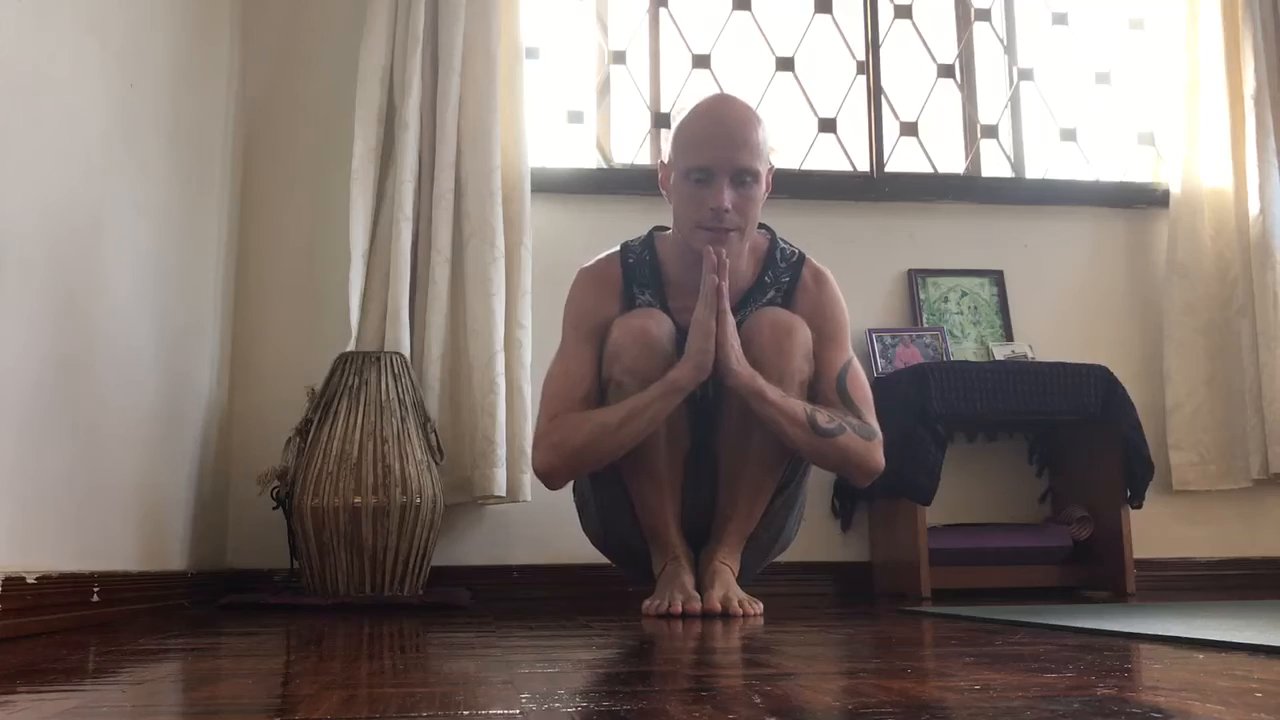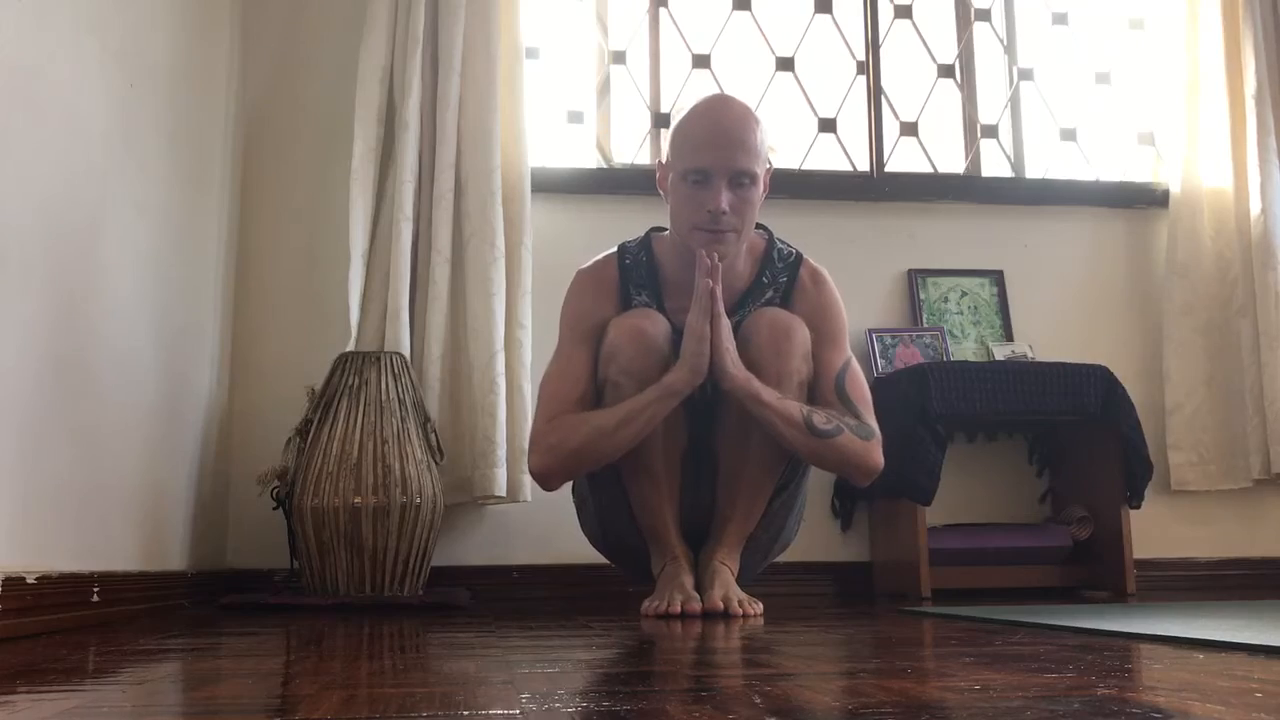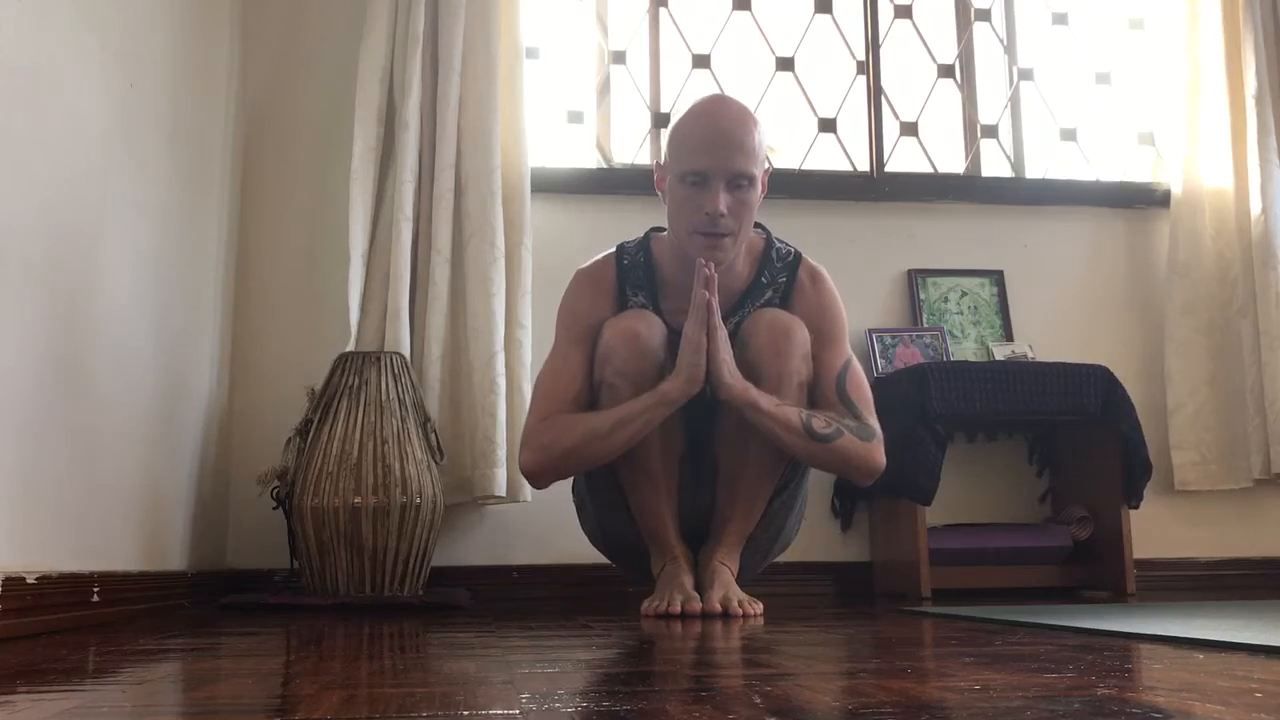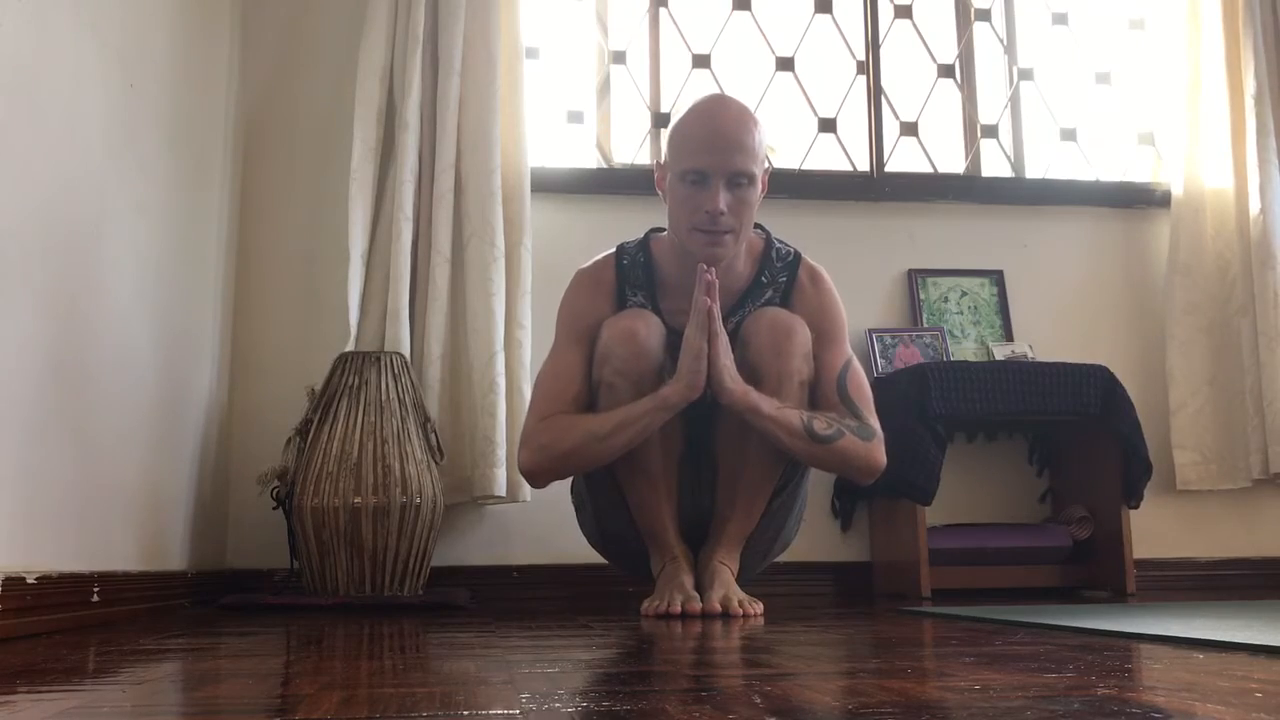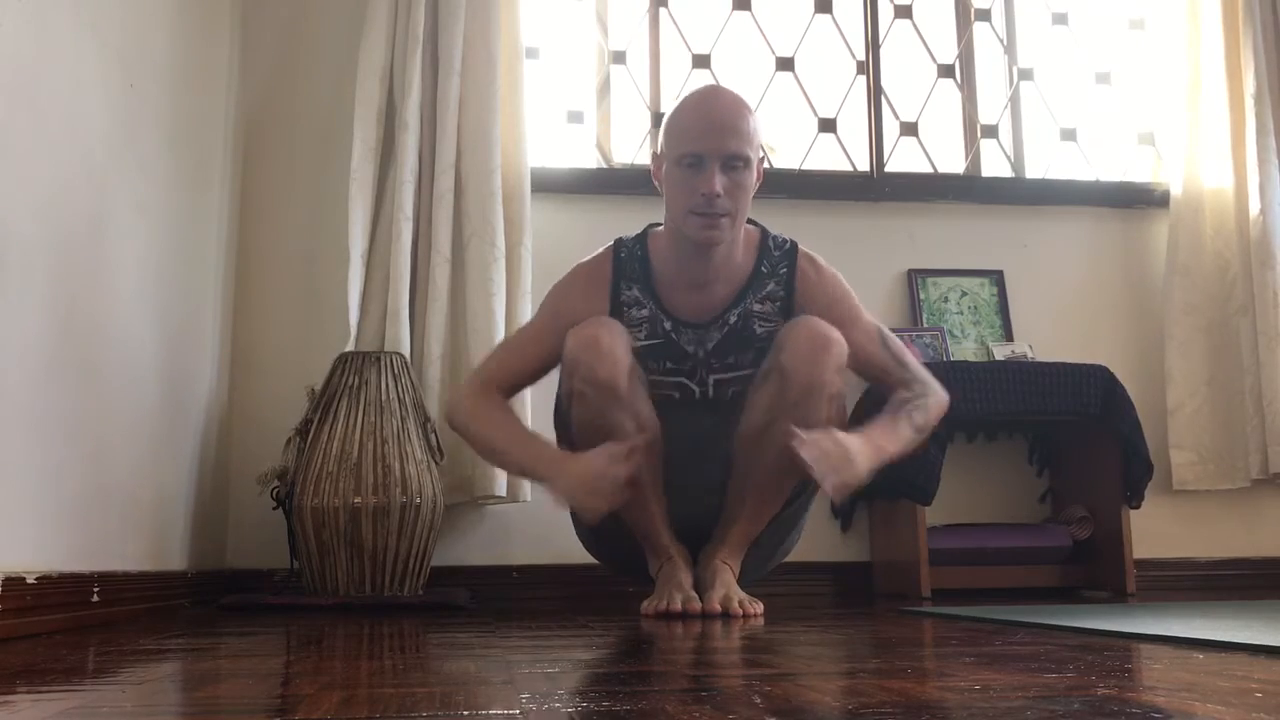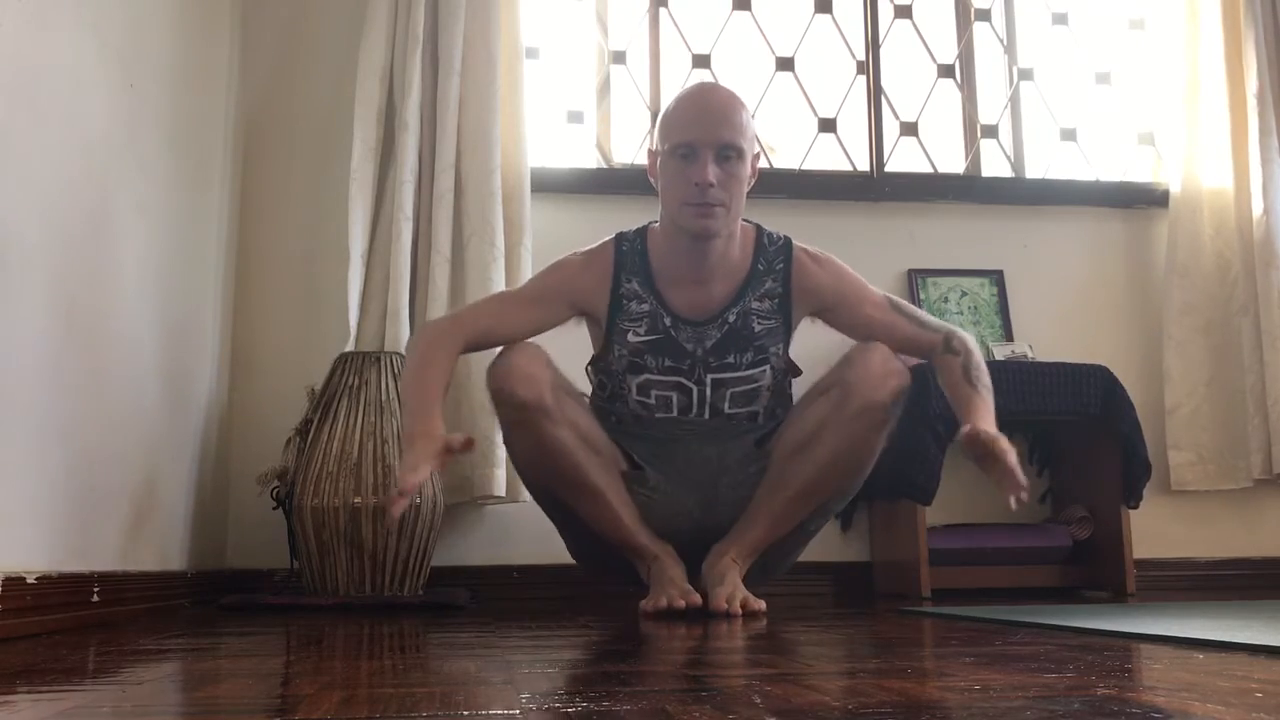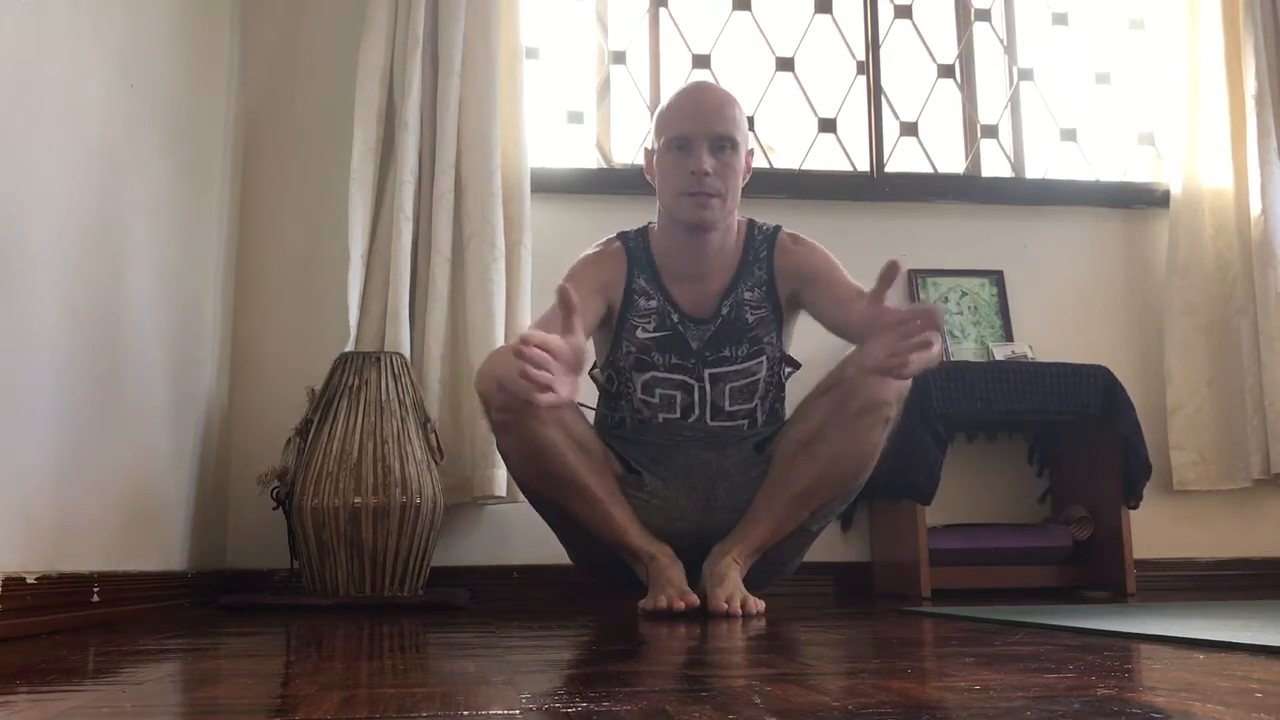
dt=0.4s
person 1, frame 1
left shoulder: (807, 286)
right shoulder: (606, 282)
left elbow: (867, 458)
right elbow: (551, 460)
left wrist: (744, 375)
right wrist: (683, 374)
left hip: (751, 519)
right hip: (636, 520)
left knee: (783, 332)
right knee: (638, 333)
left ankle: (723, 560)
right ankle: (671, 561)
person 1, frame 2
left shoulder: (804, 286)
right shoulder: (603, 283)
left elbow: (866, 457)
right elbow: (547, 461)
left wrist: (739, 378)
right wrist: (680, 377)
left hip: (750, 521)
right hip: (635, 522)
left knee: (781, 332)
right knee: (634, 334)
left ankle: (723, 560)
right ankle: (670, 561)
person 1, frame 3
left shoulder: (803, 285)
right shoulder: (601, 284)
left elbow: (867, 456)
right elbow: (538, 457)
left wrist: (738, 388)
right wrist: (675, 386)
left hip: (751, 520)
right hip: (636, 521)
left knee: (780, 333)
right knee: (630, 335)
left ankle: (722, 560)
right ankle: (670, 561)
person 1, frame 4
left shoulder: (803, 286)
right shoulder: (601, 284)
left elbow: (868, 455)
right elbow: (537, 457)
left wrist: (739, 391)
right wrist: (675, 391)
left hip: (752, 521)
right hip: (633, 521)
left knee: (781, 331)
right knee: (628, 335)
left ankle: (722, 559)
right ankle: (670, 560)
person 1, frame 5
left shoulder: (800, 277)
right shoulder: (600, 280)
left elbow: (926, 393)
right elbow: (469, 401)
left wrist: (863, 447)
right wrist: (558, 468)
left hip: (754, 521)
right hip: (631, 523)
left knee: (815, 341)
right knee: (596, 343)
left ankle: (725, 559)
right ankle: (667, 559)
person 1, frame 6
left shoulder: (797, 273)
right shoulder: (601, 273)
left elbow: (948, 342)
right elbow: (439, 335)
left wrist: (979, 421)
right wrist: (425, 429)
left hip: (757, 516)
right hip: (624, 516)
left knee: (880, 370)
right knee: (516, 372)
left ankle: (732, 558)
right ankle: (655, 560)
person 1, frame 7
left shoulder: (787, 261)
right shoulder: (610, 267)
left elbow: (871, 322)
right elbow: (549, 342)
left wrist: (886, 347)
right wrist: (549, 367)
left hip: (758, 516)
right hip: (624, 514)
left knee: (876, 382)
right knee: (501, 378)
left ankle: (733, 559)
right ankle: (652, 559)
